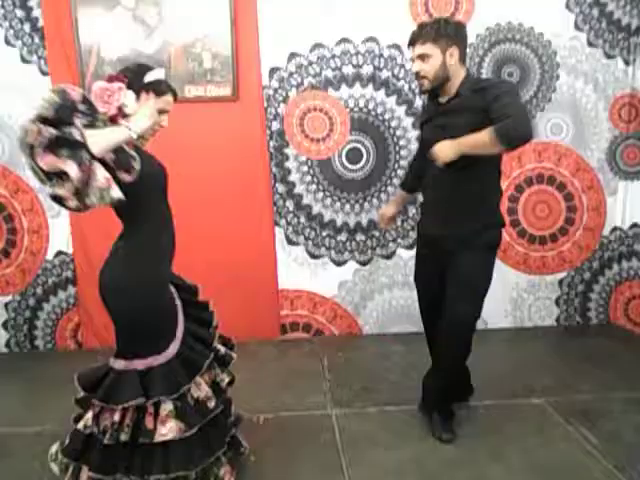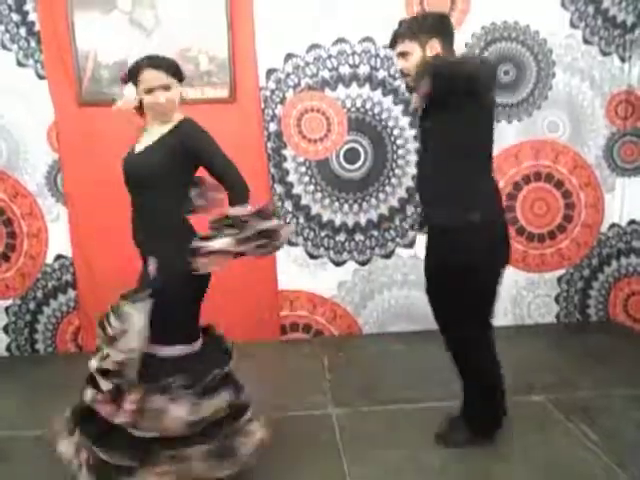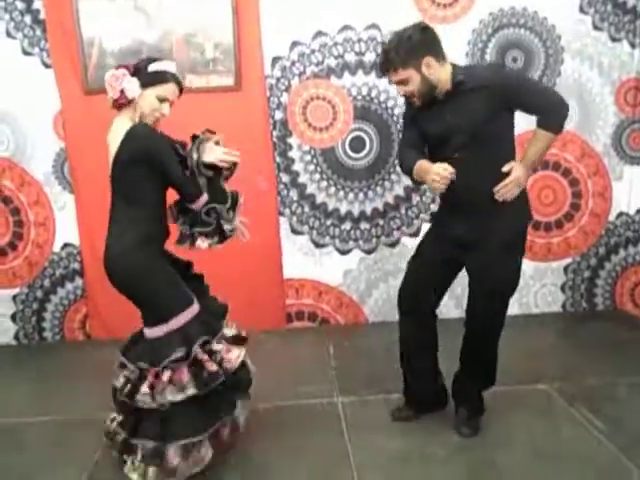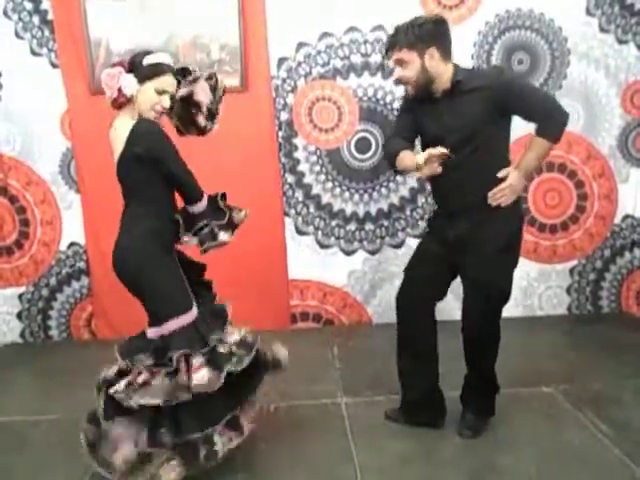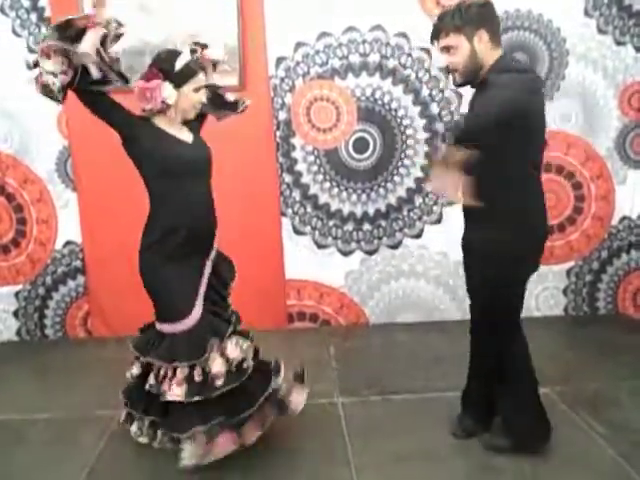
dt=1s
person 1, frame 1
left shoulder: (117, 143)
right shoulder: (116, 143)
right elbow: (49, 141)
right wrist: (127, 132)
left hip: (146, 273)
right hip: (137, 280)
left knee: (181, 352)
right knee: (150, 367)
person 1, frame 2
left shoulder: (186, 132)
right shoulder: (148, 136)
left elbow: (233, 180)
left wrist: (235, 229)
left hip: (174, 263)
right hip: (159, 261)
left knee: (167, 353)
person 1, frame 3
left shoulder: (125, 132)
right shoulder: (142, 137)
left elbow: (167, 153)
right elbow: (186, 187)
left wrist: (202, 153)
right wrist: (223, 218)
left hip: (129, 252)
right hip: (137, 256)
left knee: (164, 337)
right knee: (187, 334)
left ankle: (145, 432)
right ankle: (177, 445)
person 1, frame 4
left shoulder: (125, 128)
right shoulder: (146, 133)
left elbow: (181, 110)
right elbow: (186, 184)
left wrist: (194, 93)
right wrist: (211, 216)
left hip: (142, 247)
right hip: (146, 253)
left knee: (185, 328)
right knee: (184, 337)
right ankle: (166, 445)
person 1, frame 5
left shoulder: (192, 127)
right shoulder: (137, 130)
left elbow: (220, 102)
right elbow: (88, 91)
left wrist: (207, 71)
right wrist: (92, 40)
left hip: (204, 251)
right hip: (166, 257)
left knee: (213, 331)
right knee: (188, 338)
right ankle: (206, 426)
person 2, frame 1
left shoulder: (491, 94)
right shoulder: (431, 107)
left elbow: (519, 130)
left wrist: (457, 147)
right wrist: (396, 203)
left hip: (475, 239)
right hip: (431, 235)
left knee: (457, 322)
right knee: (434, 320)
left ankle: (436, 400)
right ankle: (454, 386)
person 2, frame 2
left shoulder: (465, 80)
right shoulder: (432, 100)
left elbow: (439, 68)
left wrist: (427, 84)
left hip: (475, 229)
right hip: (443, 230)
left knee: (470, 325)
right knee: (453, 320)
left ankle: (482, 418)
right ankle: (477, 407)
person 2, frame 3
left shoulder: (494, 82)
right shoulder: (418, 106)
left elbow: (554, 109)
right elbow: (408, 154)
left wrist: (526, 167)
right wrist: (428, 170)
left hip: (500, 223)
right hip: (450, 220)
left knee: (484, 317)
right knee: (413, 300)
left ankle: (469, 400)
right ankle: (423, 395)
person 2, frame 4
left shoulder: (492, 85)
right shoulder: (416, 101)
left elbow: (554, 116)
right elbow: (395, 143)
left wrist: (521, 173)
right wrist: (413, 161)
left hip: (492, 225)
right hip: (445, 223)
left knee: (479, 319)
right knee: (412, 302)
left ankle: (478, 405)
right ankle: (421, 404)
person 2, frame 5
left shoulder: (513, 84)
right shoulder: (498, 86)
left elbow: (476, 128)
left wrist: (452, 167)
right wrist: (459, 169)
left hip: (510, 233)
right hip: (490, 228)
left knee: (495, 325)
right knee: (490, 321)
left ankle: (525, 427)
right ankle: (481, 408)
